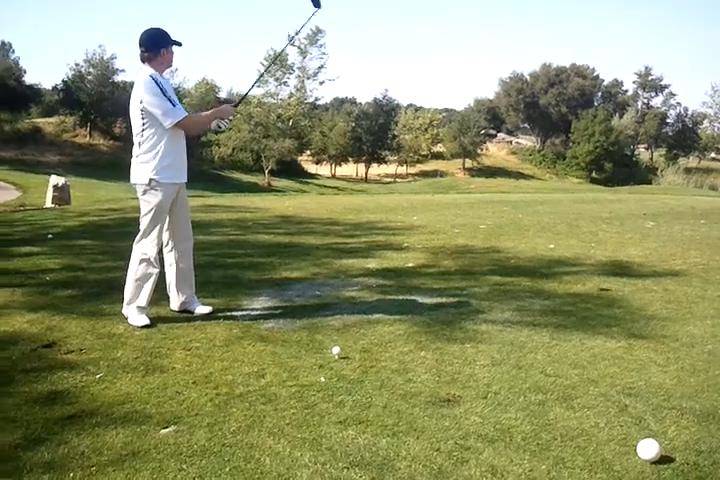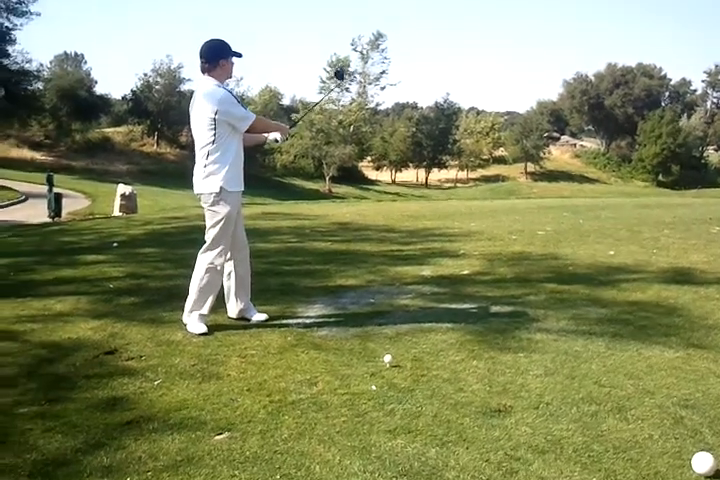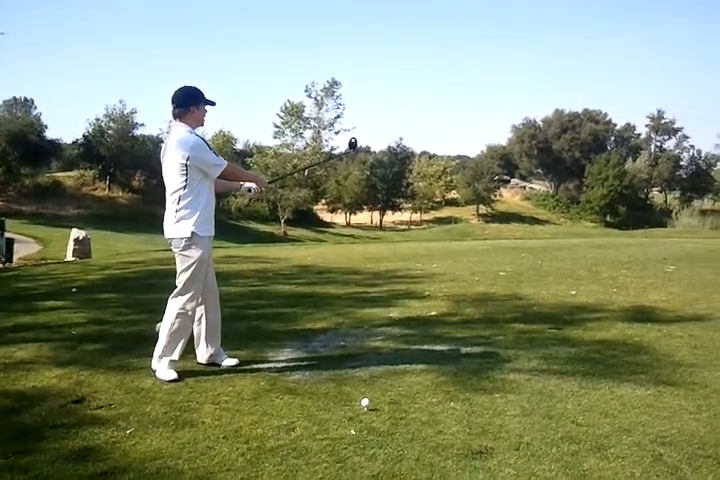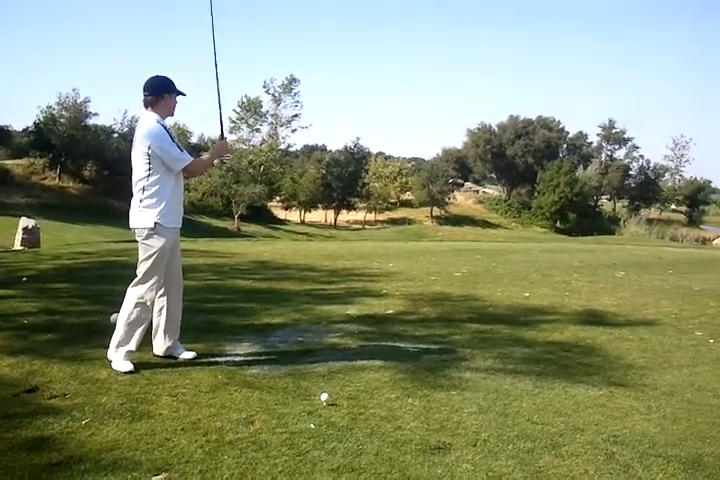
dt=0.7s
person 1, frame 1
left shoulder: (160, 84)
right shoulder: (149, 85)
left elbow: (183, 126)
right elbow: (185, 124)
left wrist: (211, 122)
right wrist: (218, 111)
left hip: (174, 177)
right hip: (155, 177)
left knee: (181, 239)
right knee: (149, 243)
left ankle: (183, 298)
right ankle: (134, 306)
person 1, frame 2
left shoulder: (204, 94)
right shoulder: (218, 95)
right elbow: (254, 122)
left wrist: (267, 137)
right wrist: (279, 128)
left hip: (226, 185)
right hip: (219, 186)
left knee: (237, 248)
right knee: (215, 251)
left ankle: (240, 305)
right ankle: (194, 313)
person 1, frame 3
left shoulder: (175, 140)
right shoulder: (190, 141)
left elbow: (208, 182)
right elbow: (226, 169)
left wrist: (241, 186)
right wrist: (255, 179)
left hip: (194, 230)
right hip: (189, 231)
left knee: (207, 293)
right knee: (186, 296)
left ankle: (209, 350)
right ankle: (163, 360)
person 1, frame 4
left shoulder: (152, 128)
right shoulder: (156, 130)
left elbow: (181, 170)
right elbow: (190, 169)
left wrist: (210, 159)
right wrist: (215, 153)
left hip: (166, 221)
right hip: (155, 222)
left knee: (171, 284)
right knee: (146, 286)
left ankle: (166, 342)
right ankle: (119, 350)
